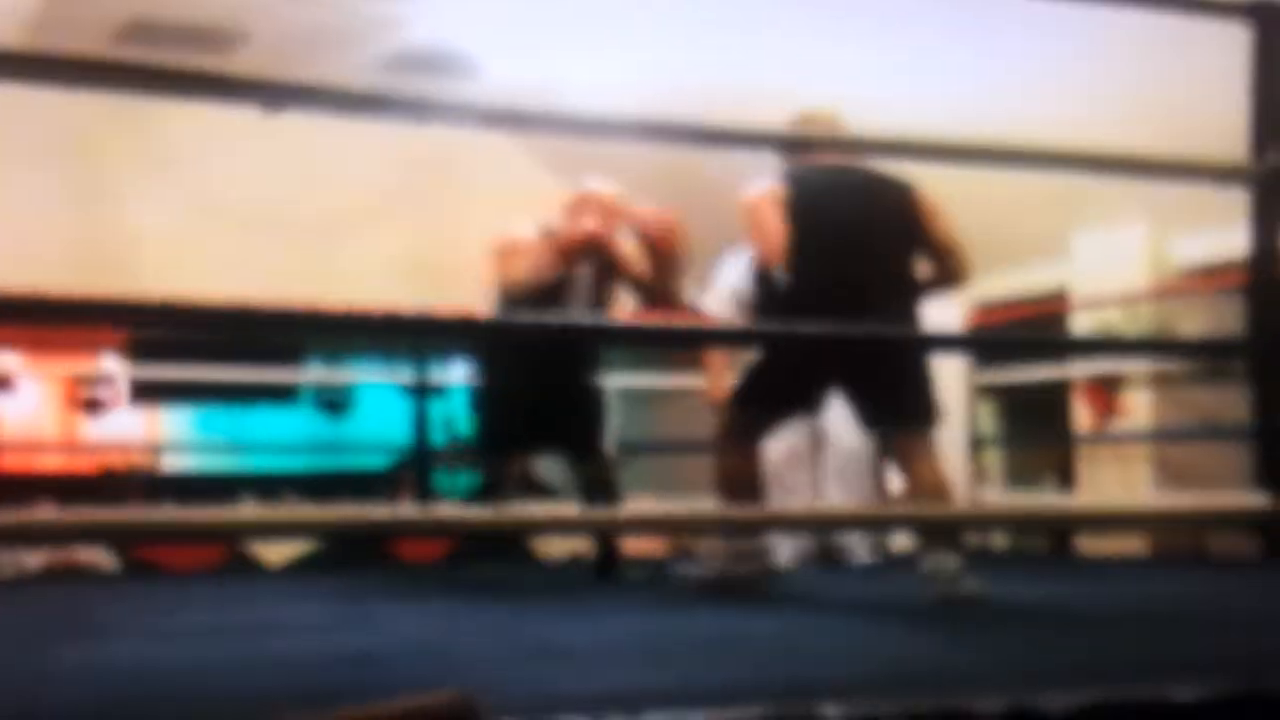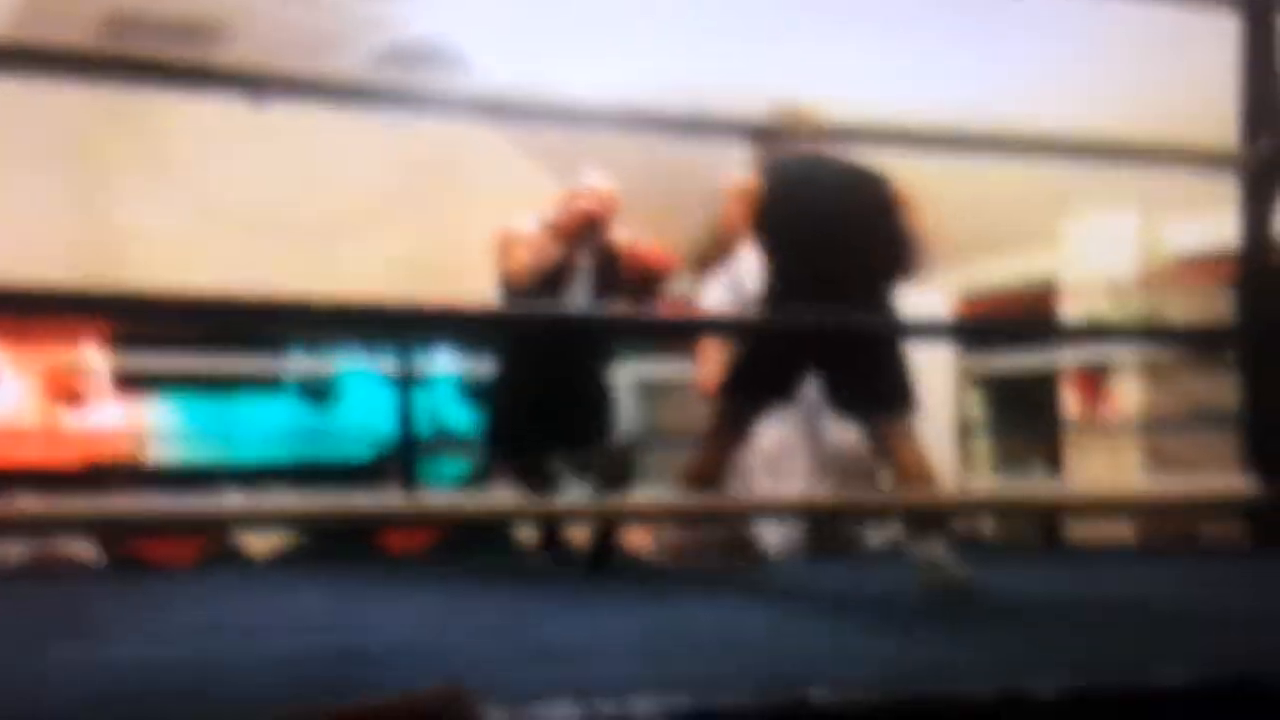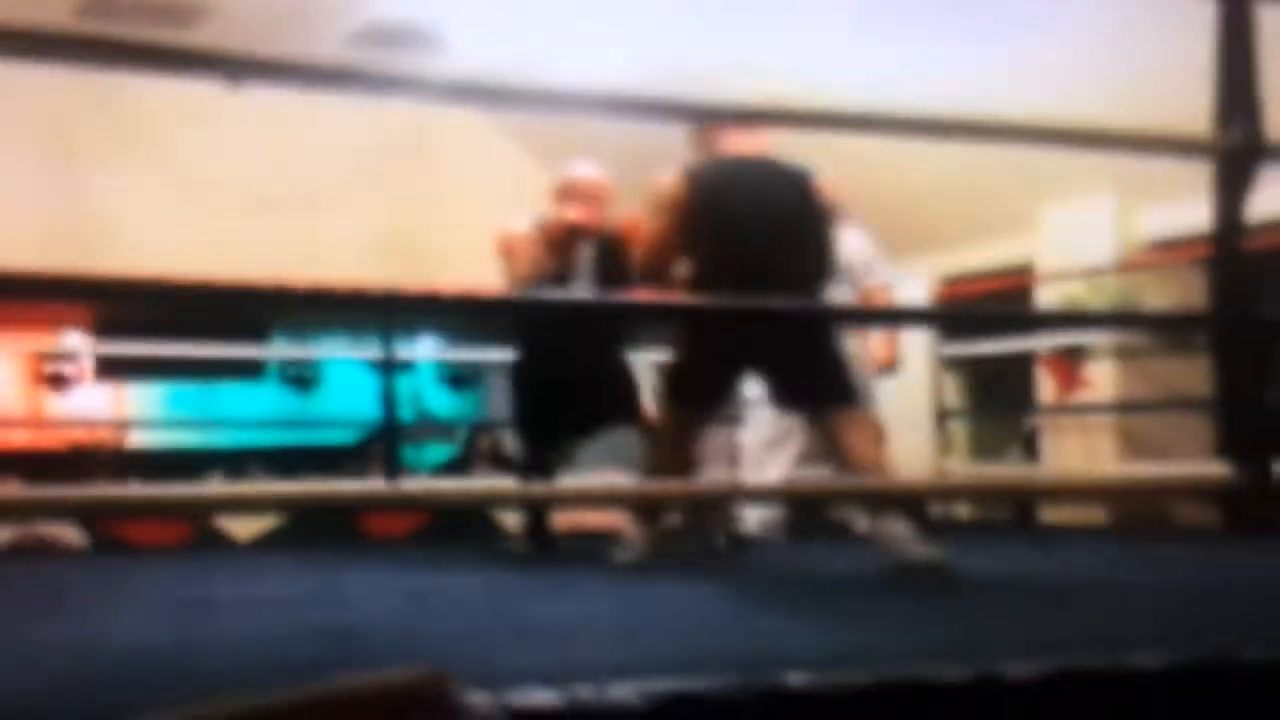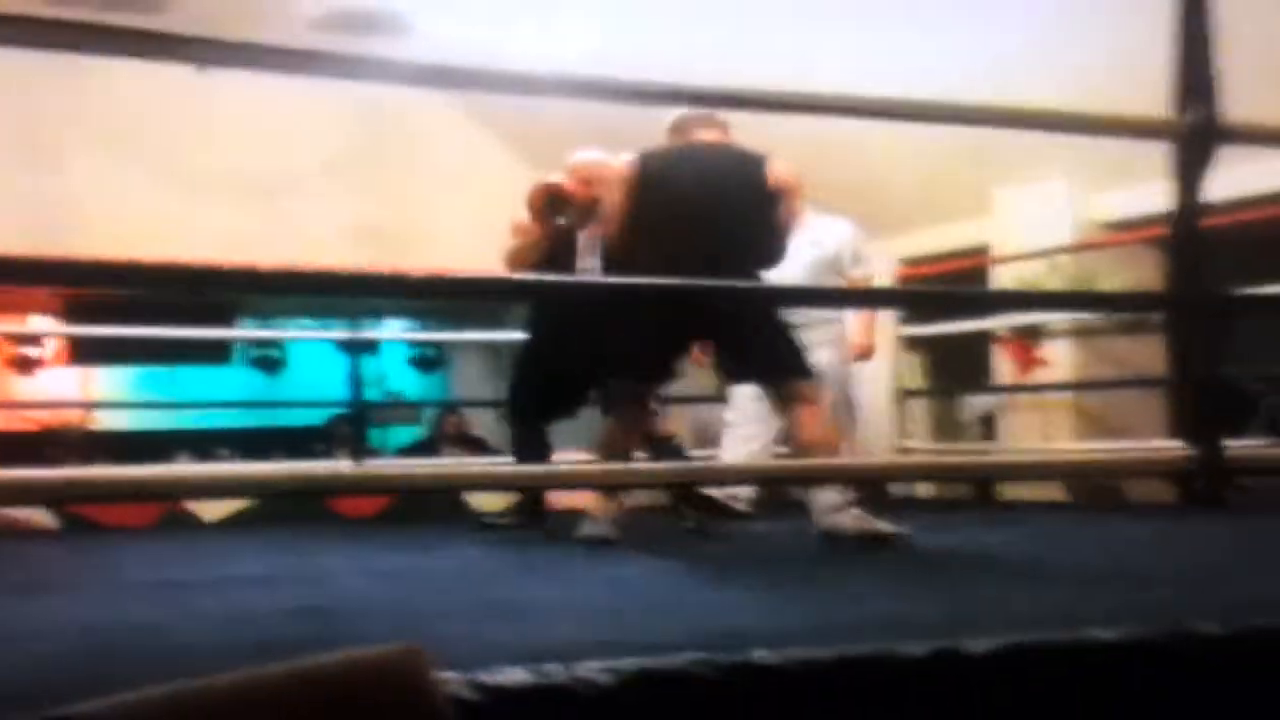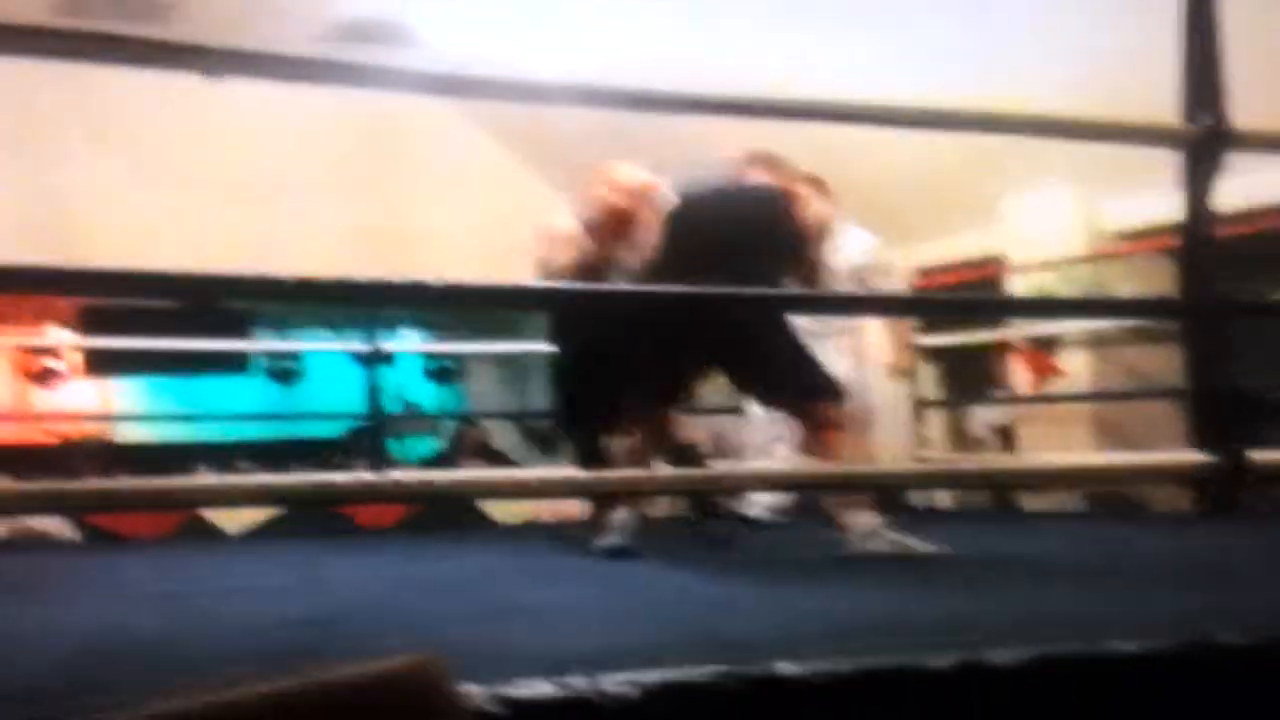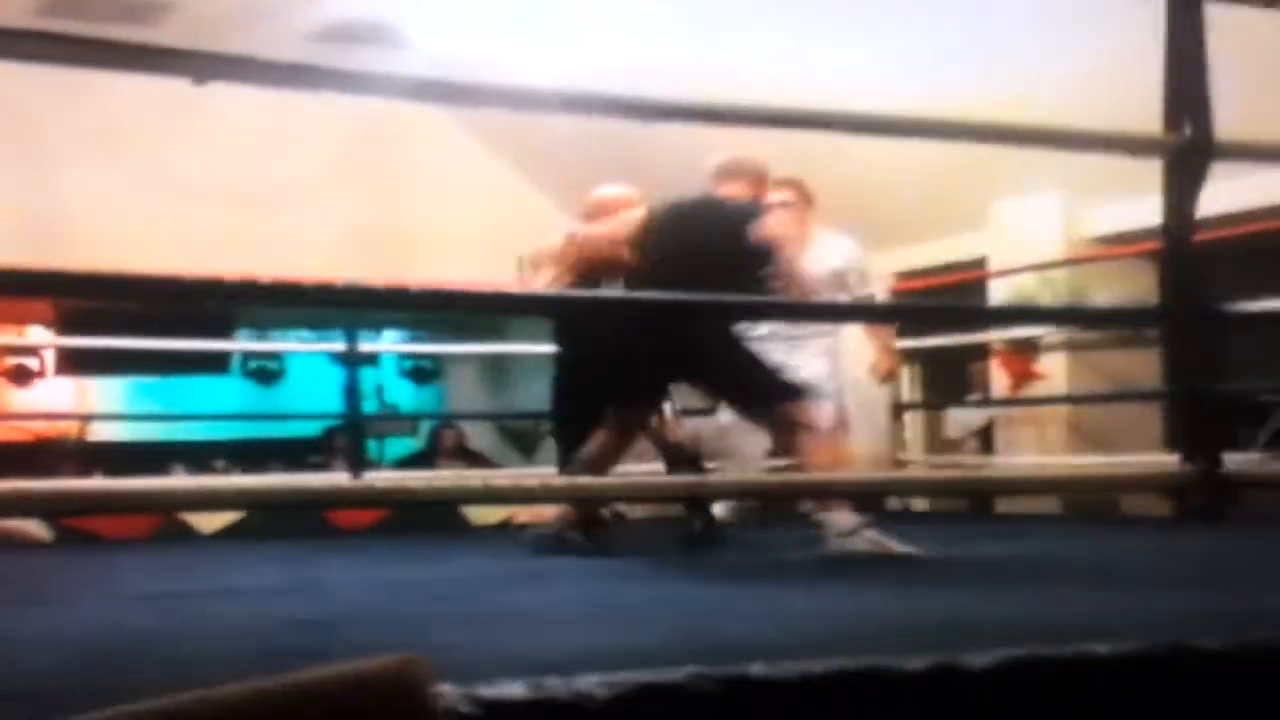
dt=0.2s
person 1, frame 1
left shoulder: (771, 192)
right shoulder: (904, 195)
left elbow: (773, 262)
right elbow: (954, 269)
left wrist: (767, 309)
left hip: (807, 329)
right hip: (887, 332)
left knee: (736, 431)
right knee: (915, 450)
right ankle: (945, 563)
person 1, frame 2
left shoulder: (757, 179)
right shoulder: (874, 184)
right elbow: (902, 260)
left hip: (791, 314)
right hip: (863, 318)
left knee: (726, 425)
right knee: (896, 435)
right ankle: (933, 550)
person 1, frame 3
left shoulder: (686, 183)
right shoulder: (809, 185)
left elbow: (650, 266)
right elbow: (822, 264)
left hip: (719, 317)
right hip: (794, 314)
left knee: (676, 429)
right knee: (846, 424)
person 1, frame 4
left shoulder: (636, 168)
right shoulder: (772, 170)
left elbow: (614, 240)
right elbow: (772, 250)
left hip: (652, 293)
right hip: (733, 290)
left knee: (627, 405)
right knee: (801, 396)
left ankle: (604, 513)
right ankle: (832, 505)
person 1, frame 5
left shoulder: (688, 202)
right shoulder: (800, 206)
left elbow: (655, 269)
right elbow: (813, 278)
left hip: (666, 314)
right hip: (746, 314)
left knee: (644, 418)
right knee: (830, 419)
right ankle: (864, 526)
person 1, frame 6
left shoulder: (655, 214)
right shoulder: (771, 222)
left elbow: (584, 247)
right elbow: (799, 293)
left hip: (637, 330)
right hip: (702, 334)
left knee: (619, 428)
right knee: (801, 423)
left ankle: (569, 520)
person 2, frame 1
left shoulder: (613, 253)
right shoulder: (524, 243)
left elbow: (659, 298)
right elbow: (512, 287)
left wrist: (663, 258)
right wrist: (561, 253)
left hip: (571, 373)
right hip: (513, 372)
left knee: (592, 462)
right knee: (498, 463)
left ankle: (609, 553)
person 2, frame 2
left shoulder: (616, 250)
right shoulder: (525, 237)
left elbow: (642, 300)
right elbow: (516, 279)
left wrist: (650, 279)
right wrist: (561, 237)
left hip: (583, 369)
right hip: (526, 368)
left knee: (600, 454)
right knee: (527, 462)
left ankle: (606, 537)
right ankle: (551, 536)
person 2, frame 3
left shoulder: (617, 240)
right shoulder: (524, 237)
right elbow: (521, 286)
right wrist: (553, 247)
left hip: (602, 359)
right hip: (544, 362)
left knee: (640, 433)
right knee: (541, 448)
right ankle: (537, 528)
person 2, frame 4
right shoulder: (543, 219)
right elbow: (518, 266)
right wrist: (541, 224)
right hip: (552, 339)
left knee: (647, 425)
right knee: (524, 418)
left ankle: (688, 504)
right ankle: (531, 503)
person 2, frame 5
left shoulder: (654, 233)
right shoulder: (570, 229)
right elbow: (554, 272)
right wrist: (596, 238)
right hip: (583, 352)
left knee: (662, 428)
right knee: (584, 437)
right ankle: (613, 511)
person 2, frame 6
right shoulder: (562, 251)
right wrist: (574, 268)
right hip: (582, 362)
left knee: (663, 429)
right knee: (571, 439)
left ankle: (699, 516)
right ankle: (586, 514)
person 3, frame 1
right shoulder: (740, 266)
right elbow: (719, 323)
right wrist: (720, 377)
left knee: (849, 445)
right knee: (781, 456)
left ankle: (853, 542)
right ankle: (787, 548)
person 3, frame 2
right shoulder: (737, 263)
right elbow: (716, 320)
right wrist: (711, 367)
left knee: (848, 444)
right knee: (772, 450)
right ankle: (777, 535)
person 3, frame 3
left shoulder: (847, 241)
left elbow: (877, 298)
left wrist: (884, 343)
left hip: (840, 354)
right knee: (766, 439)
left ankle: (868, 524)
right ankle: (757, 521)
person 3, frame 4
left shoulder: (836, 231)
left elbow: (861, 287)
left wrist: (863, 332)
left hip: (820, 340)
left knee: (828, 421)
right knee: (747, 416)
left ankle: (834, 504)
right ankle: (732, 492)
person 3, frame 5
left shoulder: (859, 244)
left elbow: (886, 298)
left wrist: (899, 346)
left hip: (836, 347)
left knee: (848, 428)
right knee: (767, 425)
left ankle: (859, 514)
right ankle: (762, 504)
person 3, frame 6
left shoulder: (839, 248)
left elbow: (865, 304)
left wrist: (883, 350)
left hip: (811, 350)
right hip: (752, 350)
left knee: (824, 430)
right knee: (740, 430)
left ankle: (837, 514)
right ankle: (723, 510)
